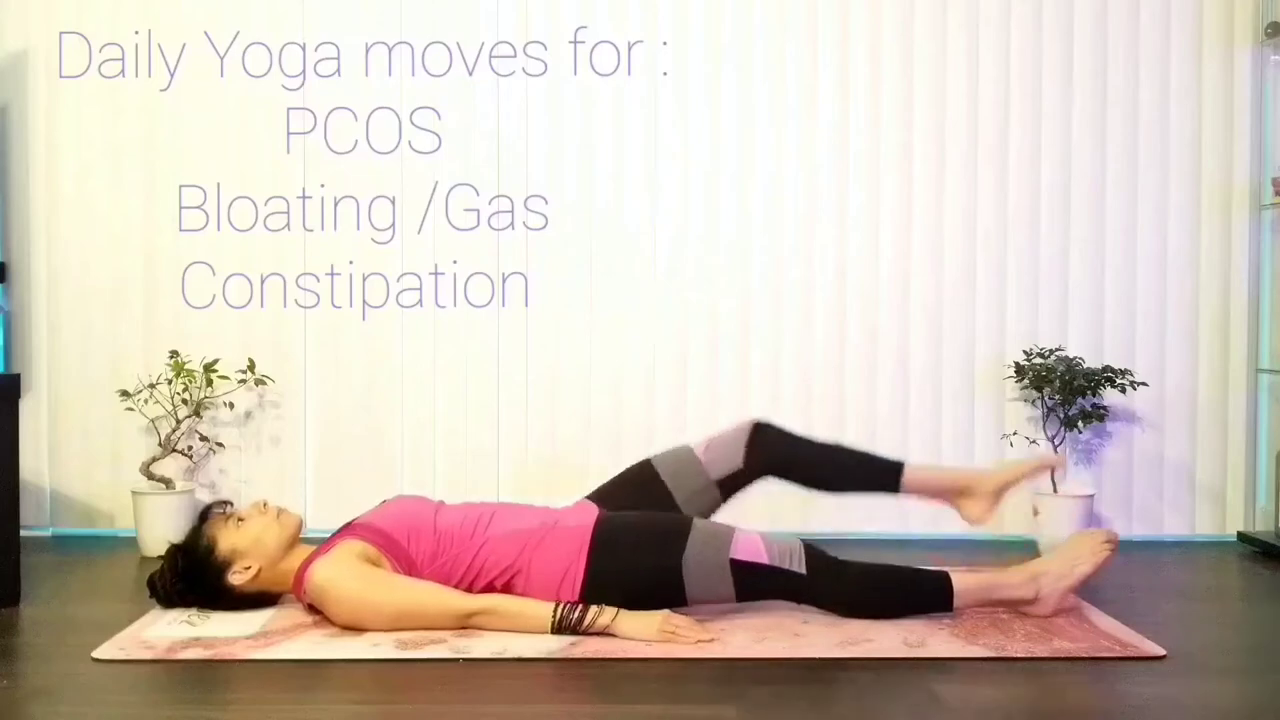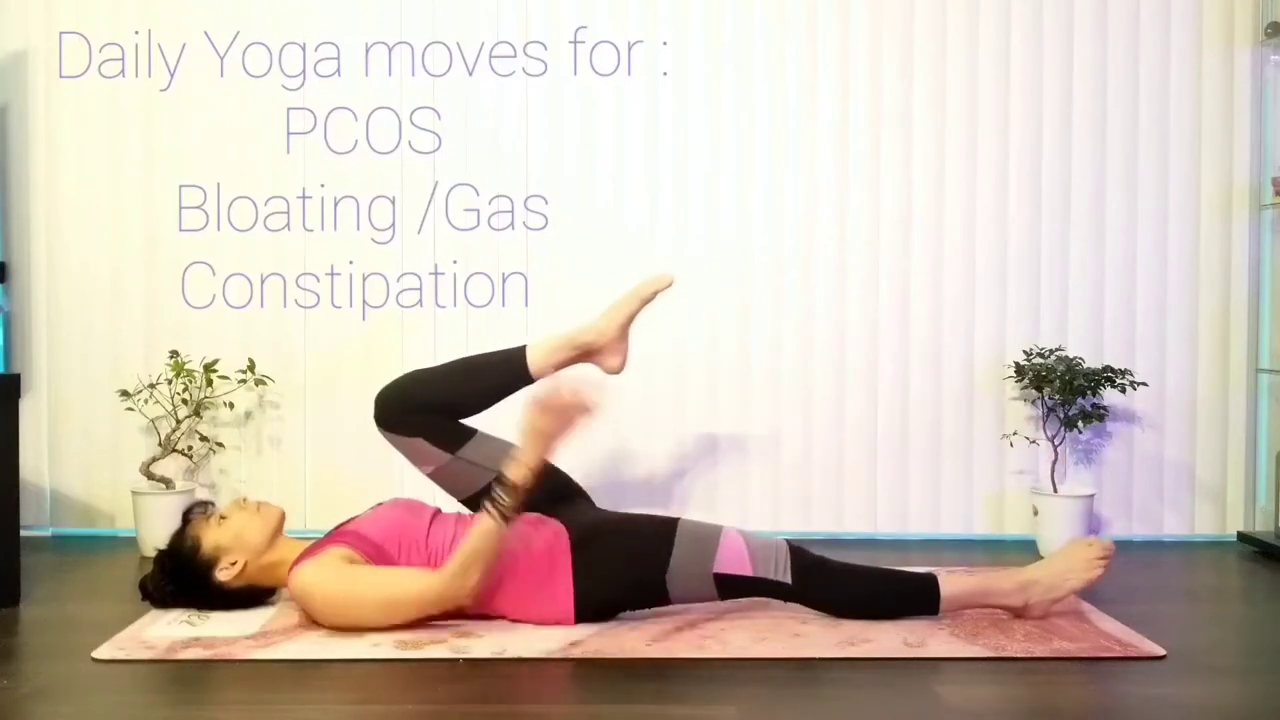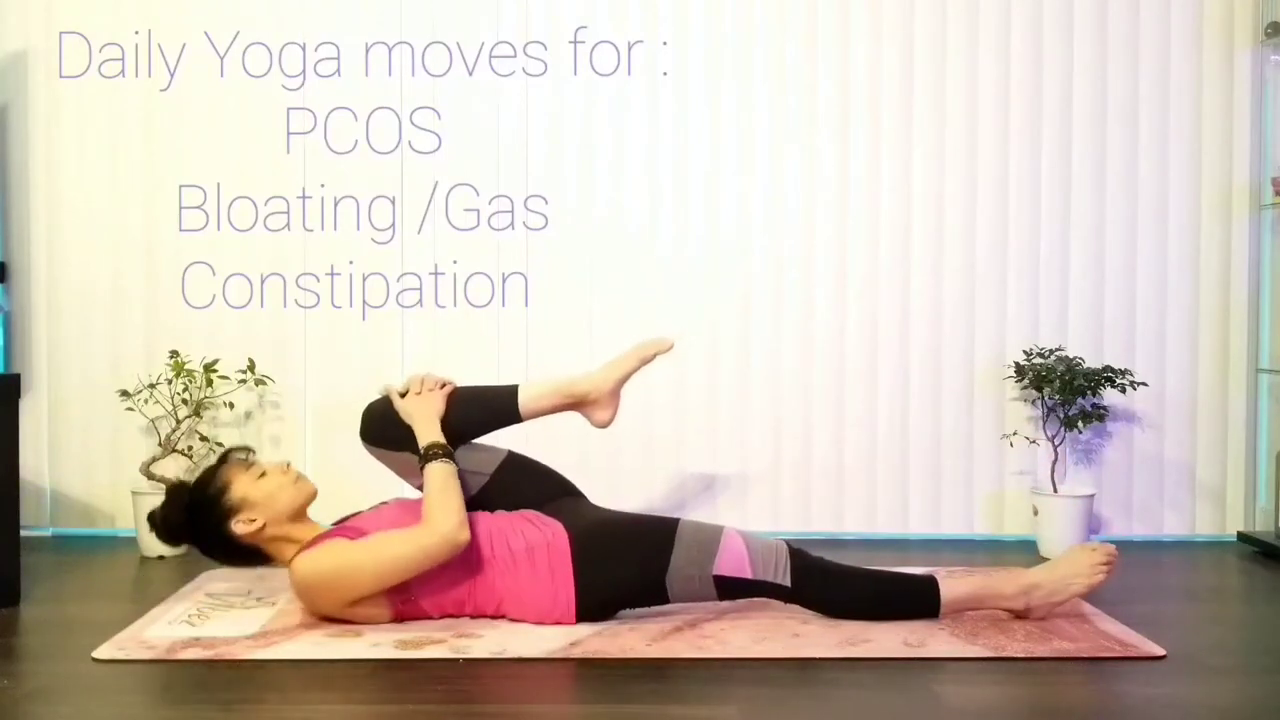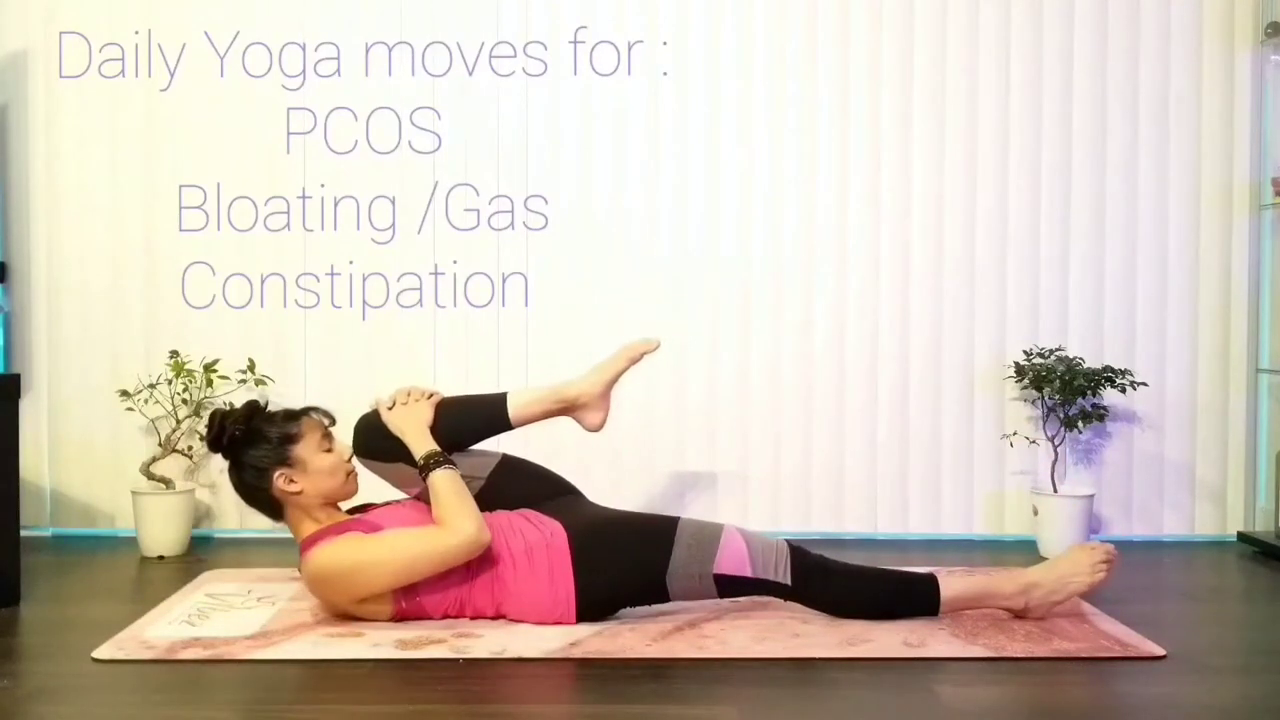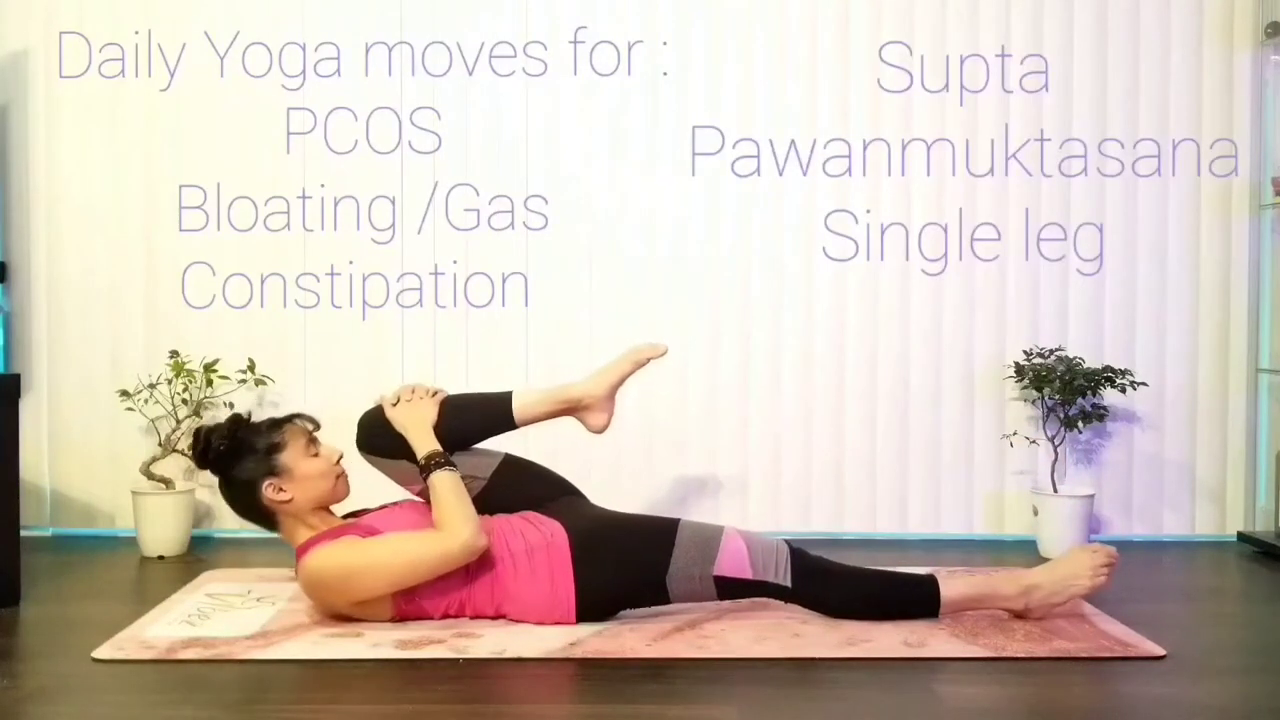
dt=1s
person 1, frame 1
left shoulder: (337, 548)
right shoulder: (331, 585)
right elbow: (469, 607)
right wrist: (615, 623)
left hip: (576, 527)
right hip: (584, 565)
left knee: (748, 445)
right knee: (808, 572)
left ankle: (953, 484)
right ankle: (1021, 583)
person 1, frame 2
left shoulder: (325, 557)
right shoulder: (318, 589)
right elbow: (456, 586)
left wrist: (520, 463)
right wrist: (524, 459)
left hip: (557, 537)
right hip: (564, 575)
left knee: (403, 406)
right knee: (790, 574)
left ankle: (578, 346)
right ankle: (1010, 588)
person 1, frame 3
left shoulder: (333, 548)
right shoulder: (321, 579)
left elbow: (434, 523)
right elbow: (450, 536)
left wrist: (418, 421)
right wrist: (429, 434)
left hip: (552, 528)
right hip: (571, 572)
left knee: (383, 421)
right knee: (781, 574)
left ankle: (577, 391)
right ankle: (1007, 591)
person 1, frame 4
left shoulder: (343, 531)
right shoulder: (331, 566)
left elbow: (441, 520)
right elbow: (468, 538)
left wrist: (406, 433)
right wrist: (424, 442)
left hip: (554, 527)
right hip: (570, 568)
right knee: (783, 571)
right ankle: (1010, 589)
person 1, frame 5
left shoulder: (336, 534)
right shoulder: (329, 571)
right elbow: (464, 543)
left wrist: (411, 433)
right wrist: (426, 445)
left hip: (553, 530)
right hip: (571, 570)
right knee: (787, 572)
right ankle: (1012, 590)
